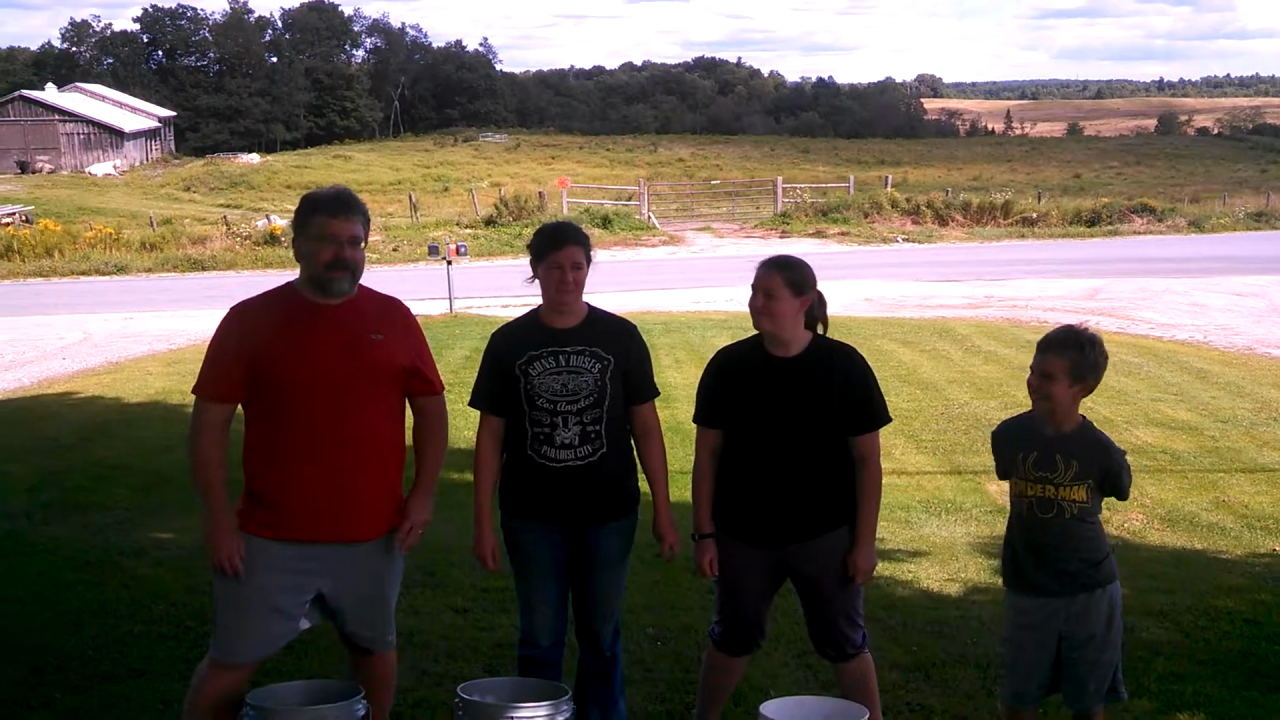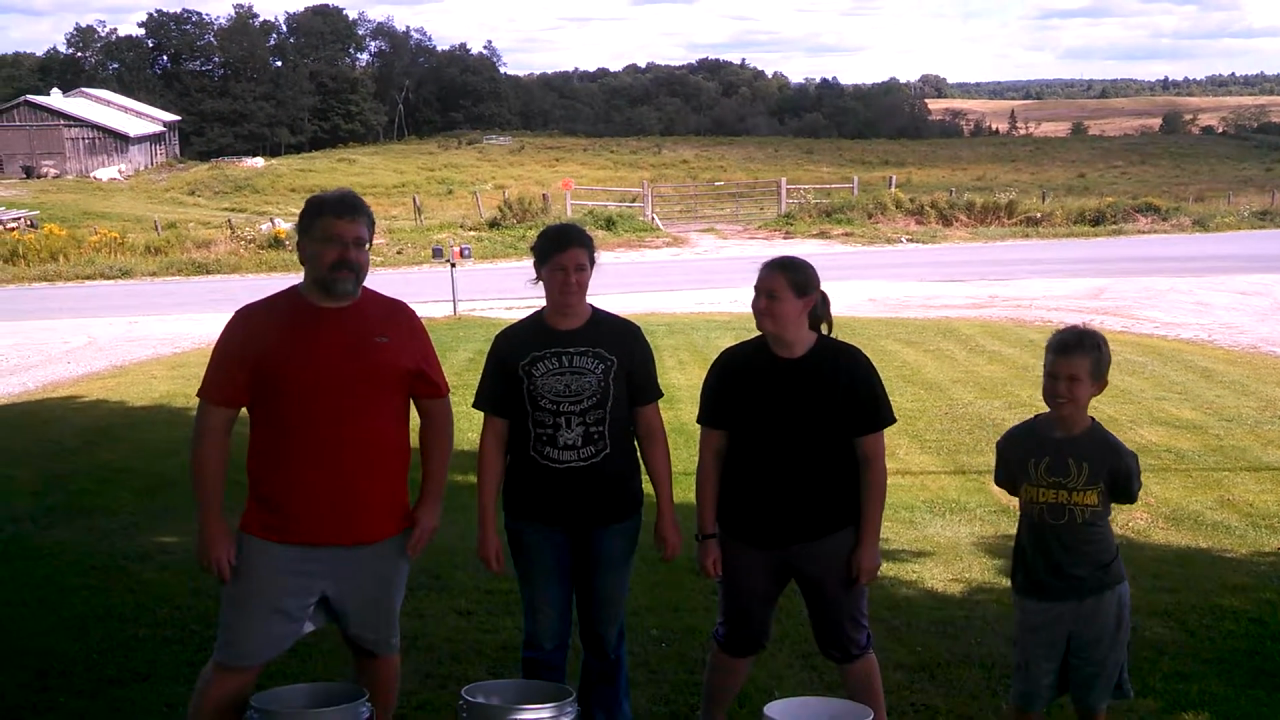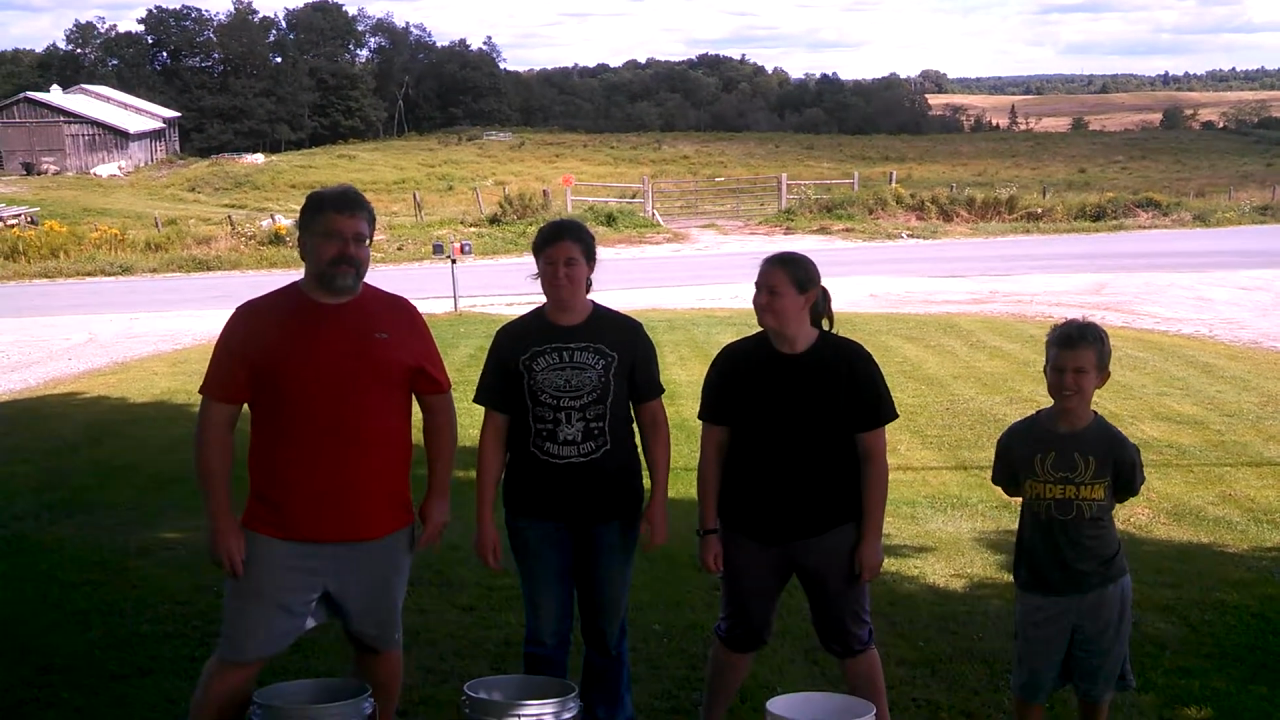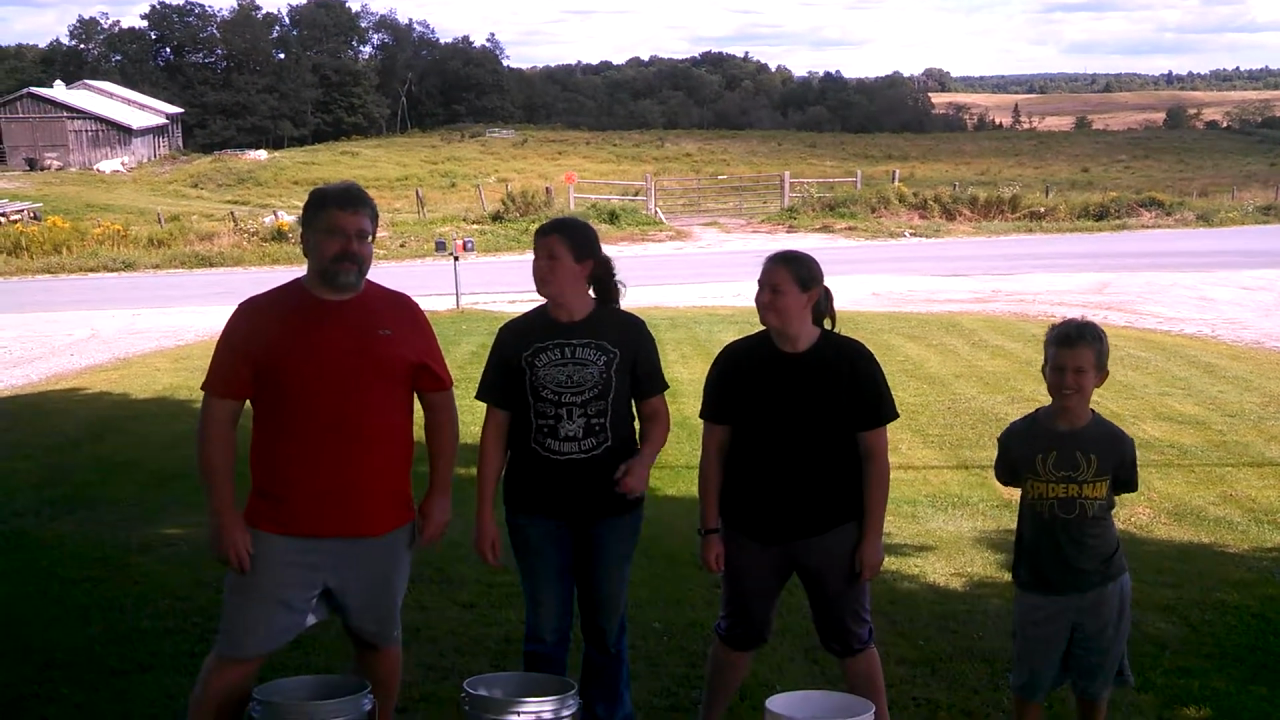
dt=0.2s
person 1, frame 1
left shoulder: (393, 318)
right shoulder: (250, 319)
left elbow: (430, 406)
right elbow: (210, 421)
left wrist: (422, 494)
right wrist: (219, 518)
left hip: (372, 533)
right hip: (272, 537)
left knee: (373, 645)
right knee: (231, 660)
person 1, frame 2
left shoulder: (398, 321)
right shoulder: (254, 323)
left elbow: (436, 409)
right elbow: (213, 424)
left wrist: (431, 499)
right wrist: (211, 521)
left hip: (377, 536)
right hip: (277, 539)
left knee: (377, 648)
right knee: (236, 663)
person 1, frame 3
left shoulder: (399, 317)
right shoulder: (255, 319)
left elbow: (438, 404)
right elbow: (216, 420)
left wrist: (438, 495)
right wrist: (221, 518)
left hip: (380, 531)
right hip: (279, 536)
left knee: (379, 643)
right knee: (238, 658)
person 1, frame 4
left shoulder: (401, 313)
right shoulder: (258, 316)
left elbow: (439, 402)
right elbow: (218, 416)
left wrist: (440, 493)
right wrist: (225, 514)
left hip: (380, 527)
right hip: (280, 531)
left knee: (379, 639)
right knee: (238, 654)
person 2, frame 1
left shoulder: (620, 337)
right shoulder: (509, 342)
left elbow: (645, 425)
right elbow: (491, 435)
left wrist: (663, 510)
right wrist: (483, 521)
left hip: (607, 513)
right hip: (531, 516)
left knee: (600, 633)
right knee: (540, 636)
person 2, frame 2
left shoulder: (624, 338)
right shoulder: (512, 344)
left elbow: (649, 426)
right elbow: (495, 436)
left wrist: (666, 511)
right wrist: (486, 523)
left hip: (611, 514)
right hip: (535, 517)
left knee: (605, 635)
right knee: (544, 638)
person 2, frame 3
left shoulder: (625, 334)
right shoulder: (513, 339)
left elbow: (652, 419)
right elbow: (495, 431)
left wrist: (658, 499)
right wrist: (485, 518)
left hip: (611, 510)
right hip: (536, 512)
left knee: (606, 631)
right knee: (545, 633)
person 2, frame 4
left shoulder: (627, 332)
right shoulder: (516, 336)
left elbow: (655, 412)
right elbow: (496, 427)
left wrist: (643, 459)
right wrist: (485, 512)
left hip: (610, 508)
right hip: (536, 509)
left knee: (606, 628)
right knee: (545, 630)
person 3, frame 1
left shoulder: (844, 365)
right shoulder: (728, 365)
left elbow: (867, 459)
right elbow: (708, 454)
left wrist: (864, 541)
right wrist: (704, 532)
left hip: (826, 535)
right hip: (744, 535)
left knee: (845, 643)
right knee: (732, 639)
person 3, frame 2
left shoulder: (849, 366)
right shoulder: (732, 366)
left elbow: (871, 460)
right elbow: (712, 455)
left wrist: (869, 541)
right wrist: (707, 533)
left hip: (830, 535)
right hip: (748, 536)
left knee: (849, 645)
right knee: (736, 640)
person 3, frame 3
left shoulder: (850, 361)
right shoulder: (734, 362)
left elbow: (873, 455)
right elbow: (713, 450)
left wrist: (871, 536)
right wrist: (709, 528)
left hip: (831, 530)
right hip: (749, 531)
left knee: (851, 639)
right knee: (738, 634)
person 3, frame 4
left shoulder: (852, 361)
right shoulder: (735, 361)
left elbow: (874, 454)
right elbow: (715, 449)
left wrist: (872, 535)
right wrist: (710, 528)
left hip: (833, 530)
right hip: (750, 530)
left knee: (851, 638)
right knee: (738, 633)
person 4, frame 1
left shoulder: (1100, 450)
right shoulder: (1009, 435)
left elbow: (1119, 492)
left hip: (1090, 587)
right hip: (1029, 587)
left knee: (1089, 688)
right knee: (1021, 685)
person 4, frame 2
left shoulder: (1111, 452)
right shoulder: (1016, 442)
left elbow: (1125, 497)
left wrist: (1073, 508)
right wrist: (1051, 506)
left hip: (1099, 589)
right hip: (1037, 590)
right knee: (1029, 688)
person 4, frame 3
left shoulder: (1115, 445)
right shoulder: (1018, 438)
left elbow: (1122, 494)
left wrist: (1073, 500)
right wrist: (1057, 494)
left hip: (1102, 583)
right hip: (1039, 584)
left knee: (1096, 681)
right knee: (1031, 681)
person 4, frame 4
left shoulder: (1115, 442)
right shoulder: (1018, 437)
left wrist: (1073, 499)
right wrist: (1051, 494)
left hip: (1102, 581)
right hip: (1038, 582)
left knee: (1095, 680)
right knee: (1030, 679)
